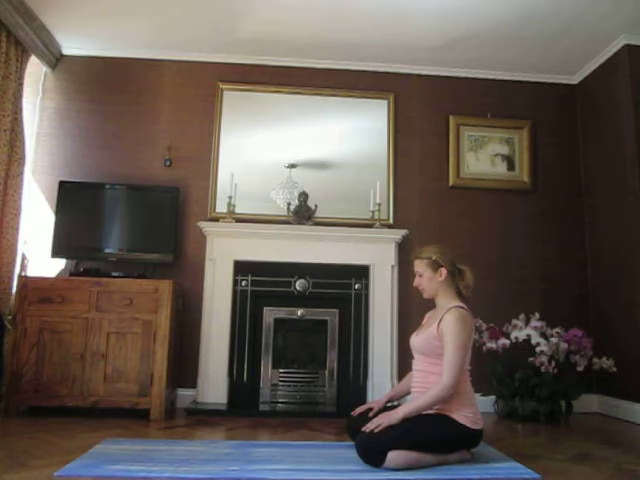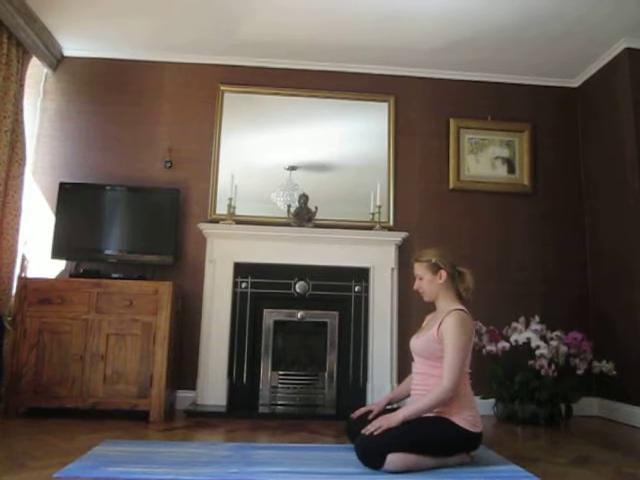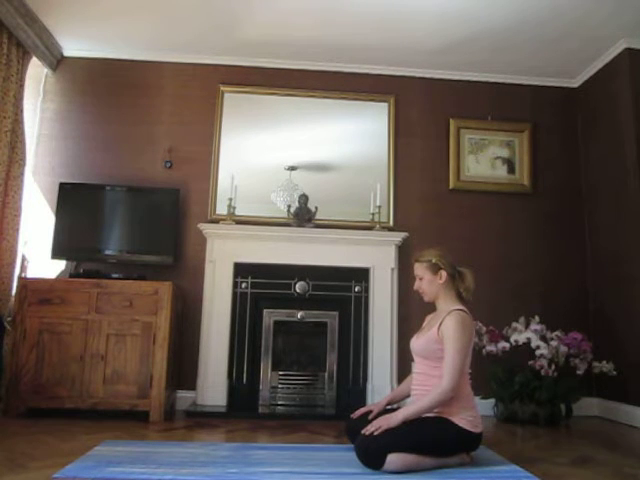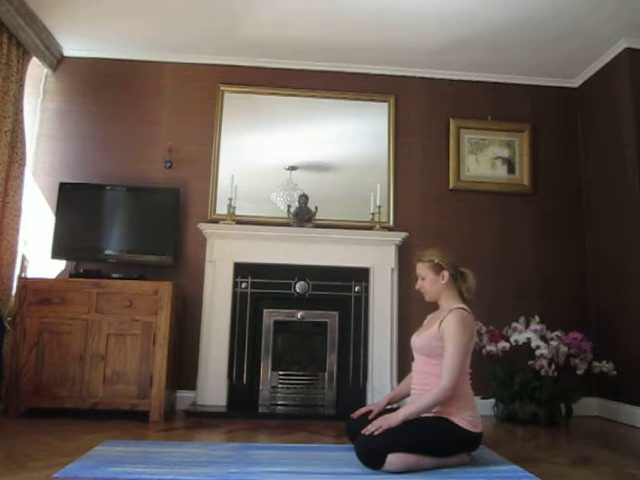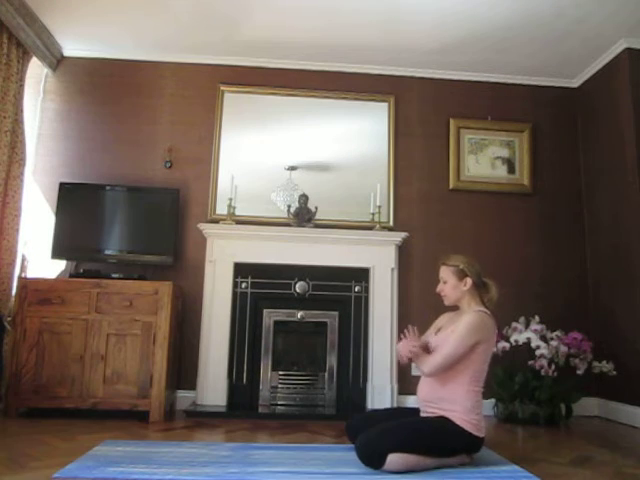
dt=1s
person 1, frame 1
left shoulder: (456, 316)
right shoulder: (431, 316)
left elbow: (448, 384)
left wrist: (399, 413)
right wrist: (385, 399)
left hip: (454, 421)
right hip: (429, 411)
left knee: (369, 447)
right knee: (356, 424)
left ankle: (453, 454)
right ankle: (445, 449)
person 1, frame 2
left shoulder: (456, 319)
right shoulder: (431, 318)
left elbow: (448, 387)
left wrist: (398, 416)
right wrist: (385, 401)
left hip: (454, 424)
right hip: (428, 414)
left knee: (368, 449)
right knee: (356, 426)
left ankle: (454, 457)
right ankle: (444, 451)
person 1, frame 3
left shoulder: (456, 319)
right shoulder: (431, 319)
left elbow: (448, 388)
left wrist: (398, 416)
right wrist: (385, 401)
left hip: (454, 425)
right hip: (428, 414)
left knee: (369, 450)
right knee: (356, 426)
left ankle: (452, 457)
right ankle: (444, 452)
person 1, frame 4
left shoulder: (457, 318)
right shoulder: (433, 318)
left elbow: (447, 386)
right elbow: (419, 373)
left wrist: (398, 416)
right wrist: (386, 401)
left hip: (454, 424)
right hip: (429, 414)
left knee: (368, 449)
right knee: (356, 426)
left ankle: (452, 457)
right ankle: (444, 452)
person 1, frame 5
left shoulder: (477, 320)
right shoulder: (446, 319)
left elbow: (430, 367)
left wrist: (415, 348)
right wrist: (408, 347)
left hip: (458, 426)
right hip: (432, 415)
left knee: (368, 448)
right knee: (356, 426)
left ankle: (451, 457)
right ankle: (445, 451)
